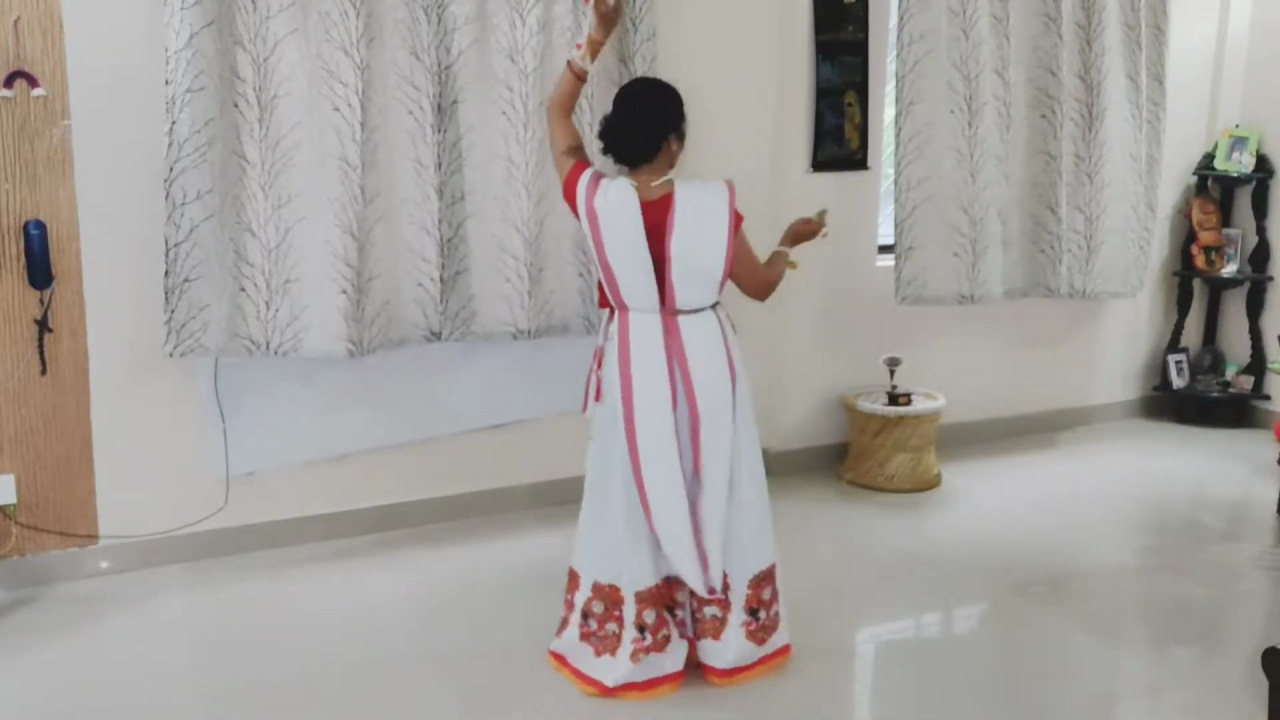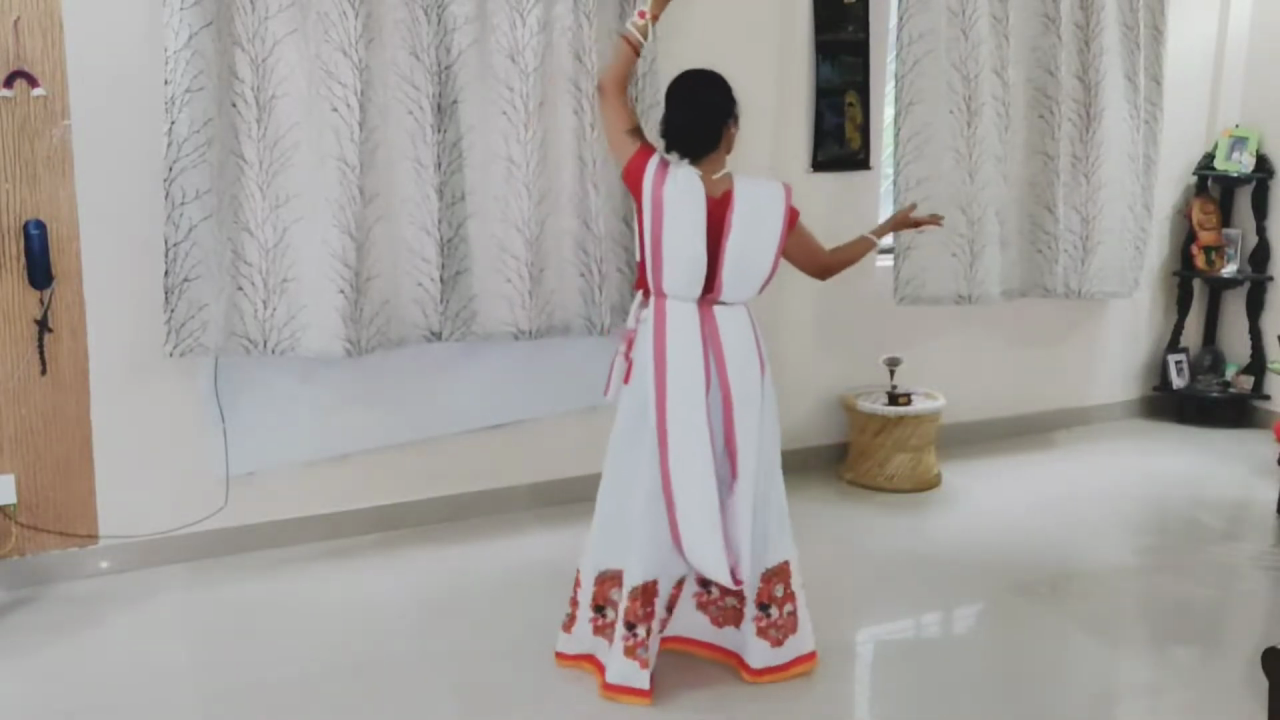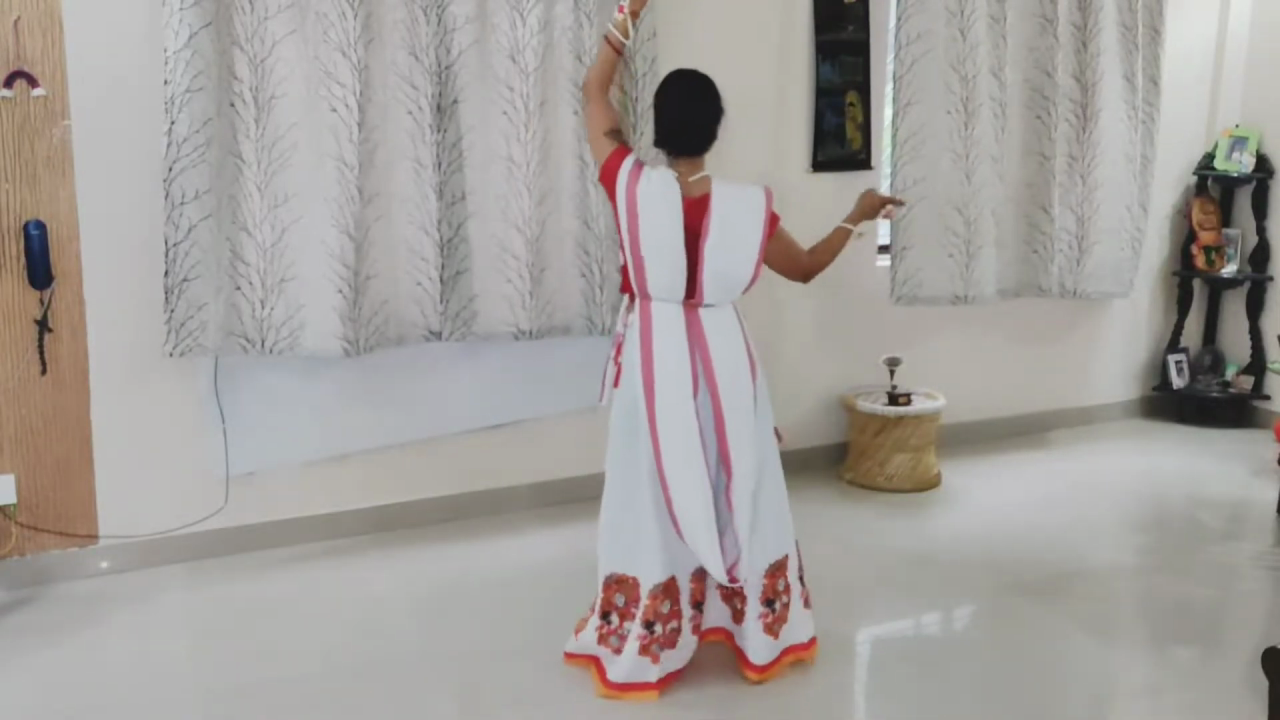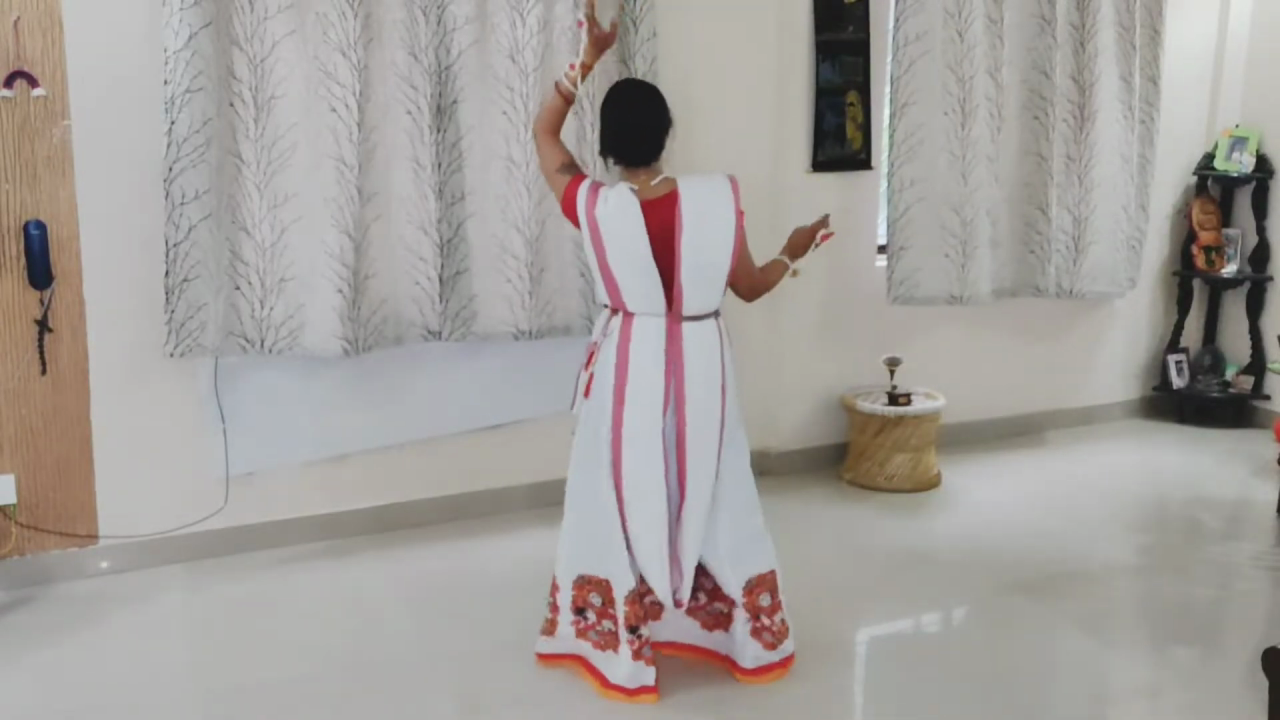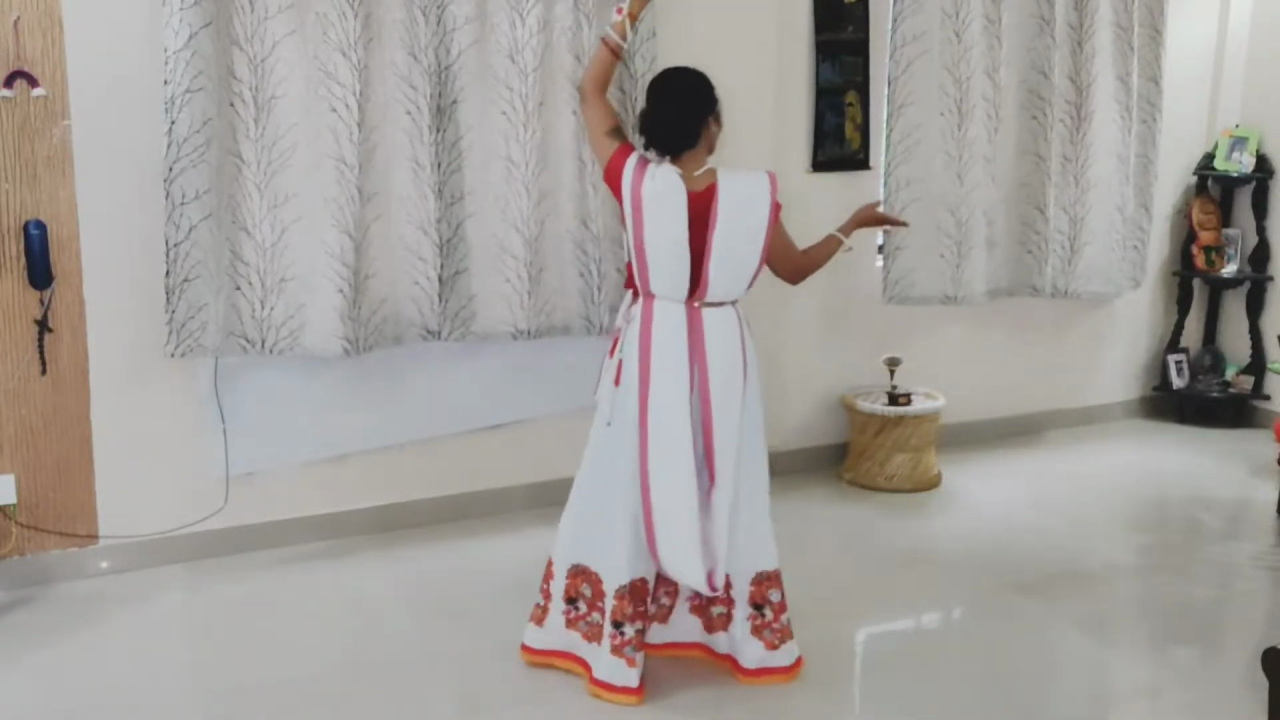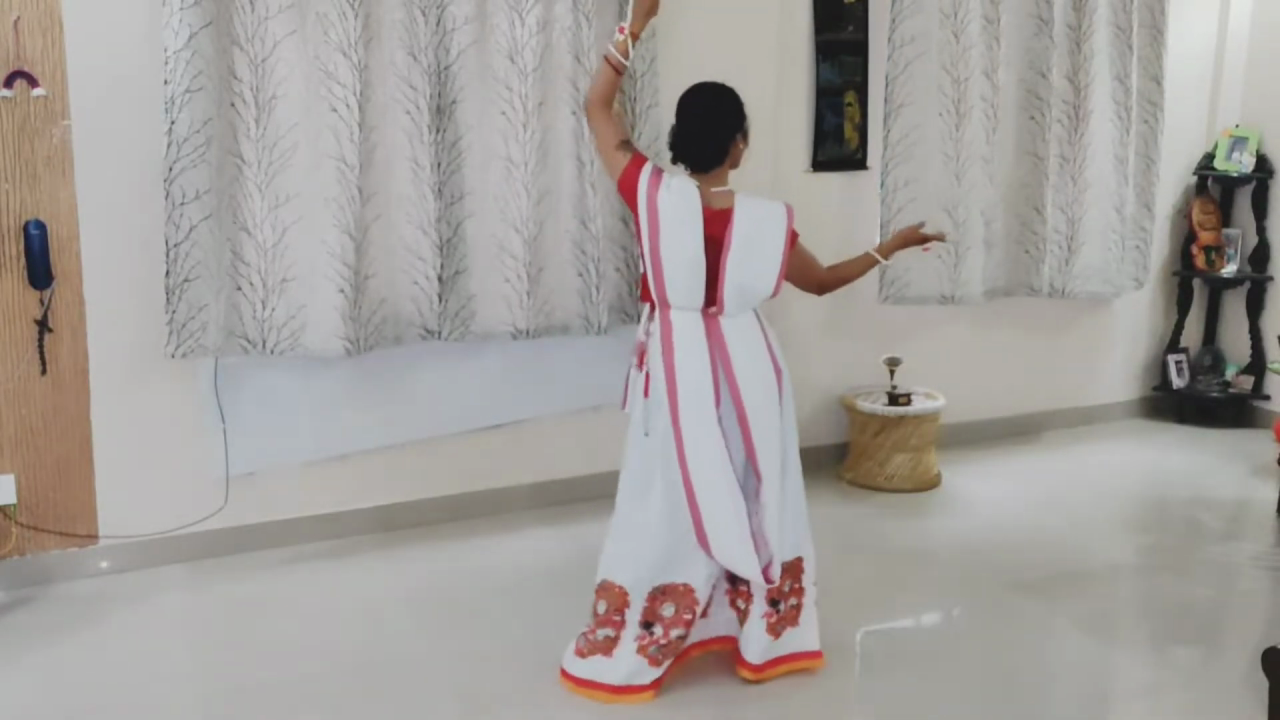
dt=0.4s
person 1, frame 1
left shoulder: (595, 199)
right shoulder: (712, 203)
left elbow: (557, 114)
right elbow: (760, 287)
right wrist: (791, 242)
left hip: (634, 366)
right hip: (703, 365)
left knee: (629, 502)
right knee: (718, 498)
left ankle: (623, 651)
right ankle: (731, 643)
person 1, frame 2
left shoulder: (653, 182)
right shoulder: (767, 203)
left elbow: (609, 91)
right elbow: (822, 265)
right wrist: (885, 230)
left hip: (663, 358)
right hip: (732, 356)
left knee: (647, 495)
right knee: (743, 494)
left ankle: (622, 652)
right ankle: (766, 642)
person 1, frame 3
left shoulder: (631, 185)
right shoulder: (747, 207)
left elbow: (594, 94)
right elbow: (804, 268)
right wrist: (856, 218)
left hip: (651, 358)
right hip: (721, 356)
left knee: (652, 497)
right knee: (741, 491)
left ankle: (632, 653)
right ankle: (764, 640)
person 1, frame 4
left shoulder: (593, 205)
right shoulder: (713, 200)
left elbow: (543, 134)
right elbow: (750, 288)
left wrist: (587, 60)
right wrist: (793, 250)
left hip: (627, 367)
right hip: (698, 365)
left knee: (612, 504)
right knee: (714, 501)
left ankle: (622, 657)
right ankle: (755, 645)
person 1, frame 5
left shoulder: (638, 182)
right shoulder: (752, 195)
left elbow: (591, 93)
right elbow: (796, 269)
right wrist: (849, 227)
left hip: (650, 353)
right hip: (719, 355)
left knee: (628, 493)
right knee: (726, 495)
left ankle: (609, 654)
right ankle: (756, 642)
person 1, frame 6
left shoulder: (653, 195)
right shoulder: (767, 221)
left elbow: (596, 108)
right elbow: (820, 281)
right wrist: (887, 249)
left hip: (675, 367)
right hip: (745, 367)
left knee: (662, 506)
right knee: (761, 499)
left ankle: (622, 654)
right ankle: (765, 641)
